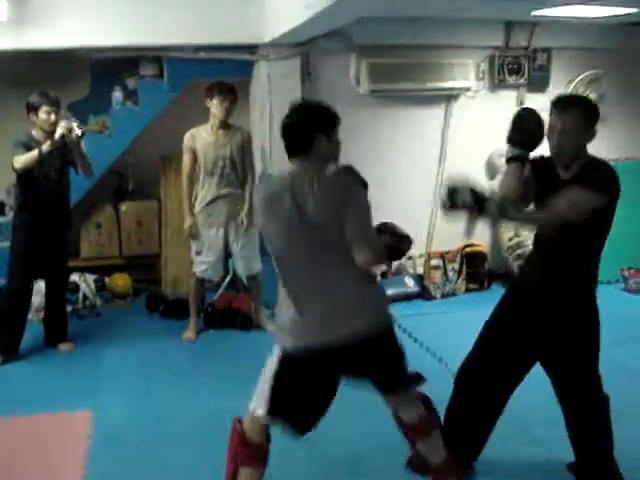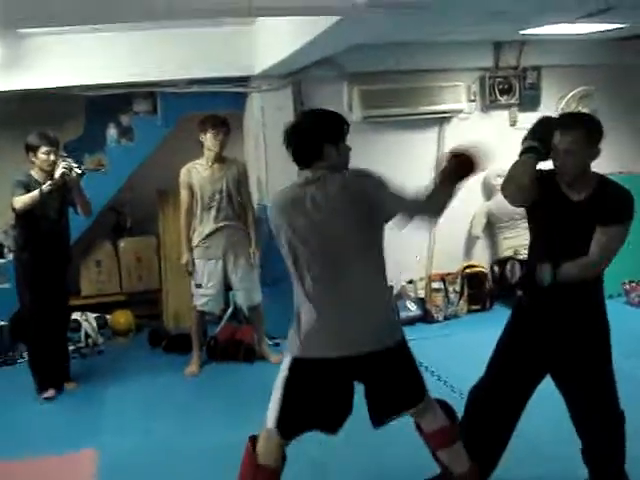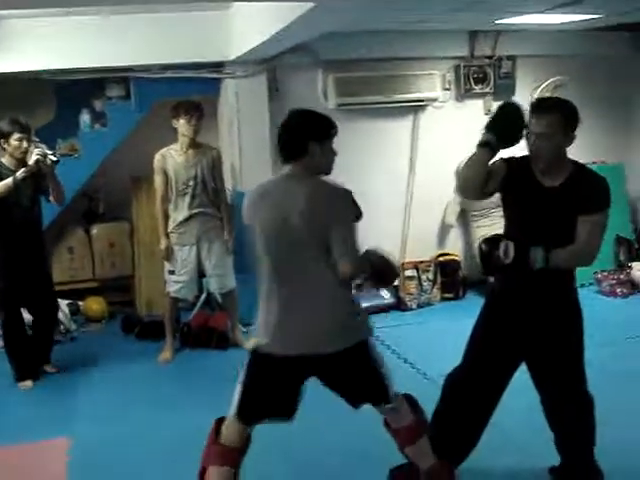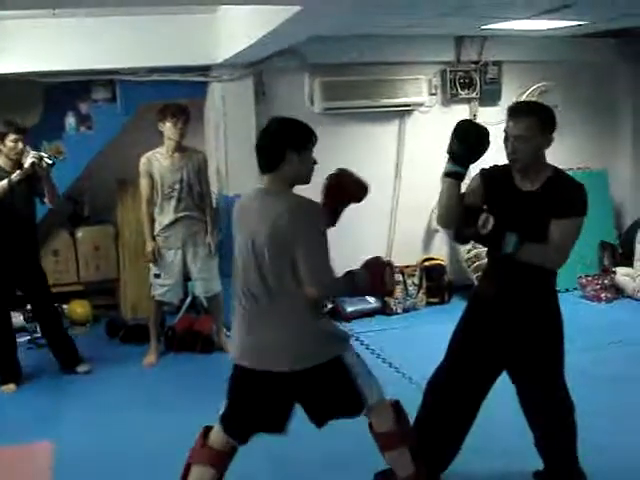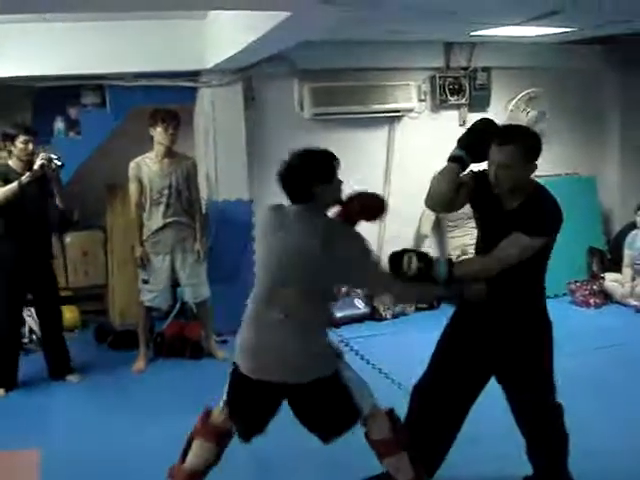
dt=0.3s
person 1, frame 1
left shoulder: (600, 178)
right shoulder: (543, 167)
left elbow: (549, 217)
right elbow: (511, 201)
left wrist: (485, 206)
right wrist: (517, 154)
left hip: (571, 303)
right hip: (527, 290)
left knee: (581, 391)
right knee: (480, 372)
person 1, frame 2
left shoulder: (614, 199)
right shoulder: (540, 183)
left elbow: (594, 262)
right elbow: (511, 192)
left wrist: (539, 273)
right wrist: (533, 148)
left hip: (582, 320)
right hip: (533, 312)
left knee: (599, 409)
right knee: (492, 395)
person 1, frame 3
left shoulder: (590, 187)
right shoulder: (513, 170)
left elbow: (585, 252)
right elbow: (468, 189)
left wrist: (532, 256)
right wrist: (490, 140)
left hip: (556, 307)
right hip: (506, 299)
left knee: (568, 396)
right knee: (468, 383)
person 1, frame 4
left shoulder: (568, 192)
right shoulder: (493, 178)
left elbow: (554, 256)
right elbow: (451, 214)
left wrist: (502, 238)
right wrist: (456, 165)
left hip: (535, 312)
right hip: (488, 303)
left knee: (548, 400)
right knee: (448, 386)
person 1, frame 5
left shoulder: (544, 212)
right shoulder: (482, 184)
left elbow: (495, 263)
right elbow: (437, 202)
left wrist: (441, 270)
right wrist: (462, 155)
left hip: (523, 321)
right hip: (476, 310)
left knee: (538, 408)
right knee: (433, 393)
person 2, frame 1
left shoulder: (265, 196)
right shoulder: (343, 187)
right elbow: (367, 260)
right wrist: (388, 248)
left hip: (305, 332)
right hip: (365, 321)
left knee: (257, 421)
right knee: (404, 397)
person 2, frame 2
left shoulder: (279, 207)
right shoulder: (357, 185)
right elbow: (428, 209)
right wrist: (454, 174)
left hip: (316, 342)
right hip: (376, 333)
left knee: (275, 436)
right knee: (423, 407)
person 2, frame 3
left shoulder: (254, 200)
right shoulder: (331, 197)
right elbow: (348, 270)
left hip: (276, 337)
right hip: (337, 332)
left knee: (238, 423)
right knee: (392, 403)
person 2, frame 4
left shoulder: (243, 208)
right shoulder: (302, 211)
right elbow: (317, 291)
left wrist: (330, 210)
right wrist: (361, 281)
left hip: (252, 349)
right hip: (311, 347)
left knee: (225, 433)
right knee: (379, 407)
person 2, frame 5
left shoulder: (270, 219)
right shoulder: (338, 237)
right elbow: (393, 288)
left hip: (252, 353)
right hip: (307, 360)
left knee: (225, 415)
right knee: (374, 416)
person 3, frame 1
left shoulder: (64, 145)
right shoulder: (24, 142)
left elbow: (87, 172)
left wrist: (75, 145)
right wrist: (51, 143)
left hip: (57, 224)
right hip: (28, 224)
left knee: (58, 282)
left ankle: (56, 335)
person 3, frame 2
left shoulder: (63, 184)
right shoulder: (23, 183)
left elbow: (86, 212)
right elbow: (19, 205)
left wrist: (75, 184)
right wrist: (51, 183)
left hip: (58, 263)
right hip: (30, 264)
left knee: (59, 322)
right knee: (34, 323)
left ankle: (60, 375)
right ankle: (45, 382)
person 3, frame 3
left shoulder: (34, 171)
left elbow: (58, 200)
left wrist: (49, 171)
right wrist: (24, 171)
left hip: (34, 251)
left knee: (48, 308)
left ankle: (40, 357)
right ankle: (24, 371)
person 3, frame 4
left shoulder: (30, 173)
left elbow: (53, 202)
left wrist: (44, 174)
left hip: (28, 254)
left knee: (46, 308)
left ankle: (70, 360)
person 3, frame 5
left shoulder: (41, 175)
left elbow: (62, 204)
left wrist: (53, 175)
right wrist: (30, 175)
left hip: (40, 255)
left knee: (51, 313)
left ankle: (61, 368)
person 4, frame 1
left shoulder: (242, 136)
right shoulder: (193, 137)
left elbow: (250, 175)
right elbow: (187, 179)
left wrist: (247, 207)
right wrist: (188, 215)
left hip: (239, 211)
right hip: (207, 212)
left knee: (251, 267)
right knee: (201, 271)
left ankle: (259, 313)
right ankle: (193, 322)
person 4, frame 2
left shoulder: (237, 168)
right shoulder: (189, 172)
left elbow: (247, 208)
right elbow: (186, 214)
left wrist: (253, 242)
right wrist: (185, 250)
left hip: (238, 243)
right hip: (206, 245)
left knee: (252, 298)
right knee: (202, 305)
left ankle: (262, 345)
right ankle: (196, 356)
person 4, frame 3
left shoulder: (212, 154)
right shoulder: (163, 158)
left elbow: (221, 193)
right elbow: (161, 200)
left wrist: (228, 228)
right wrist: (163, 236)
left hip: (211, 228)
right hip: (180, 231)
left knee: (226, 284)
right knee: (175, 292)
left ankle: (235, 331)
right ankle: (169, 342)
person 4, frame 4
left shoulder: (198, 158)
right shoulder: (148, 161)
left elbow: (206, 197)
right elbow: (147, 203)
left wrist: (211, 231)
right wrist: (149, 239)
left hip: (197, 232)
right hip: (166, 235)
left knee: (211, 288)
right knee: (160, 295)
left ankle: (220, 335)
right ankle: (153, 346)
person 4, frame 5
left shoulder: (187, 163)
right shoulder: (138, 166)
left elbow: (195, 203)
right elbow: (136, 208)
left wrist: (200, 237)
right wrist: (138, 244)
left hip: (186, 238)
right hip: (154, 240)
left knee: (200, 294)
right knee: (149, 300)
left ankle: (210, 341)
right ankle: (143, 352)
